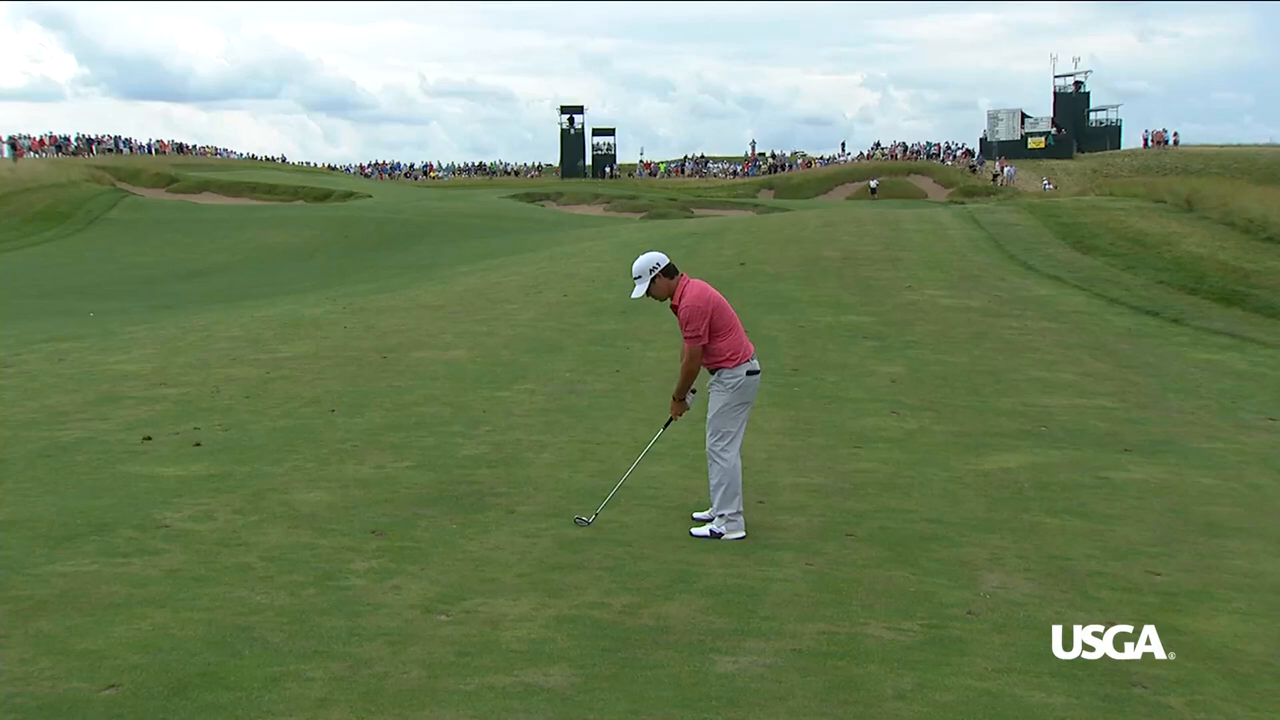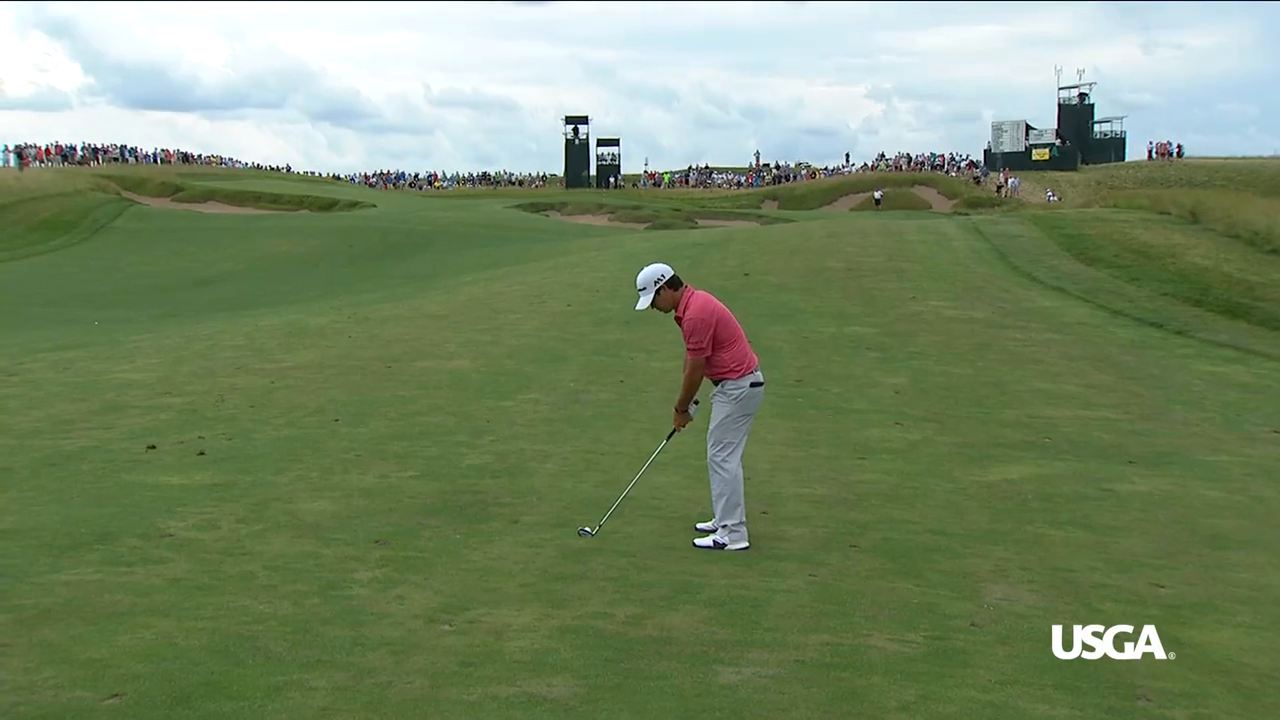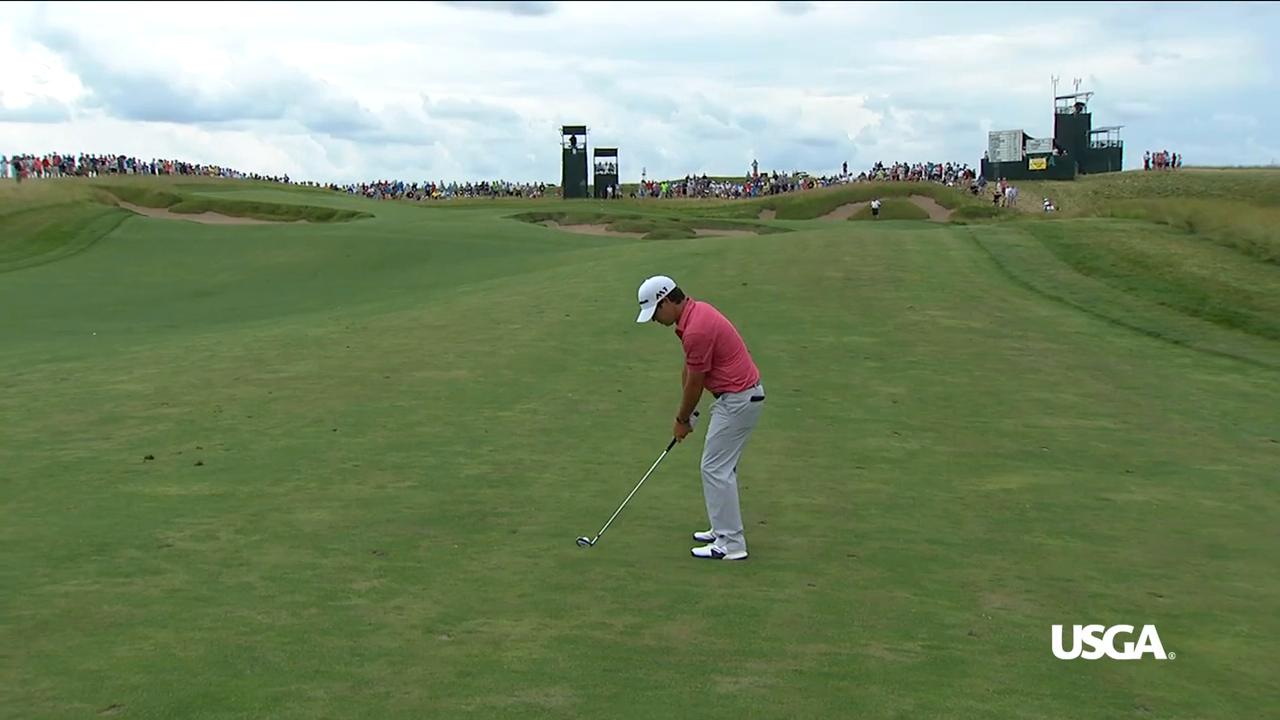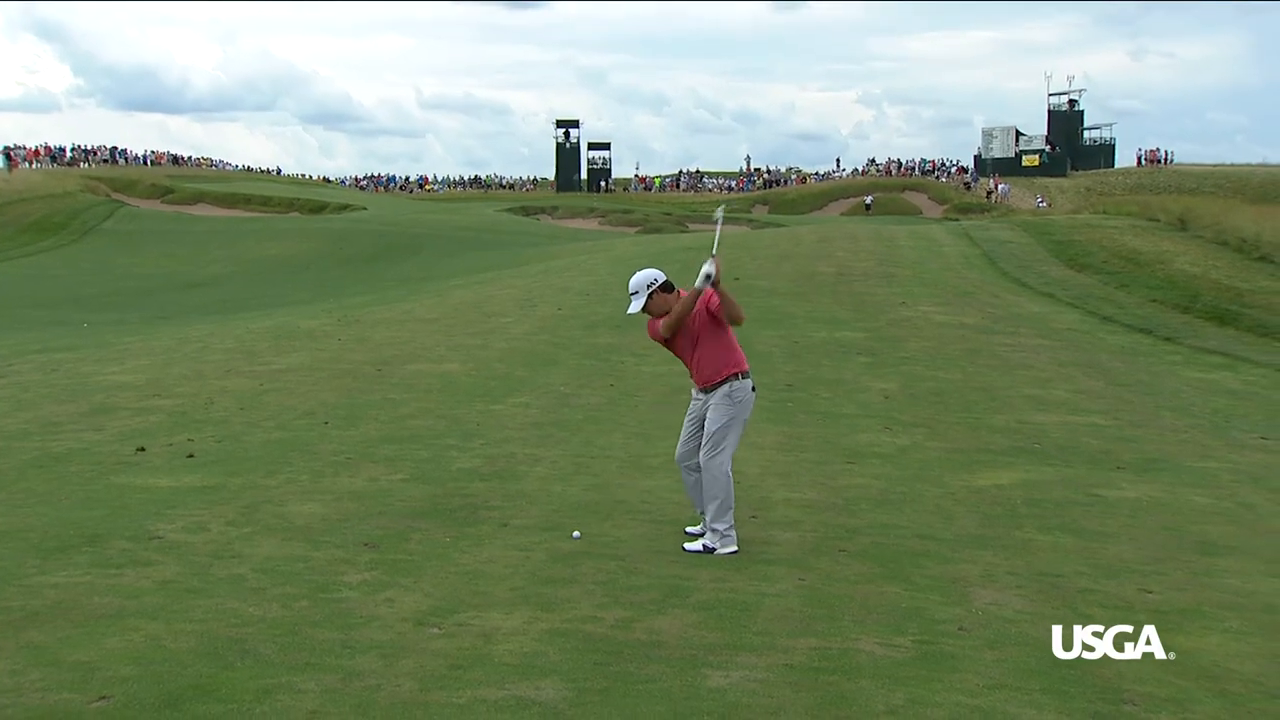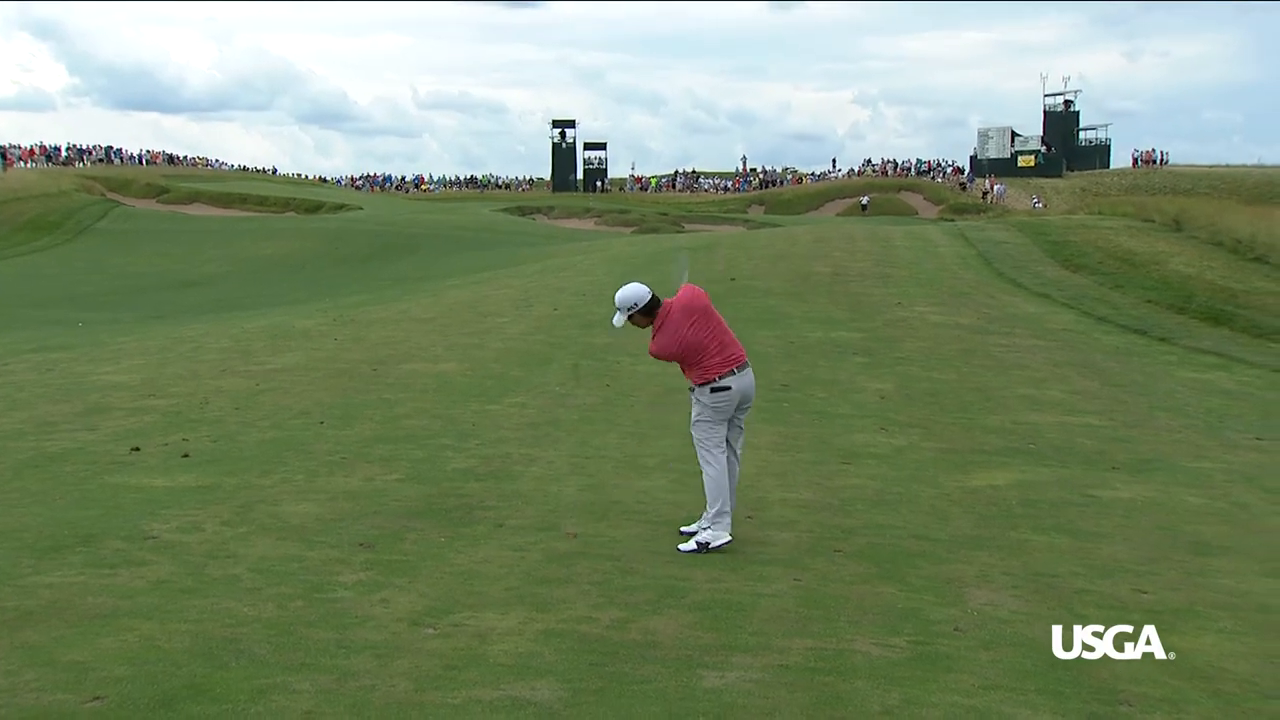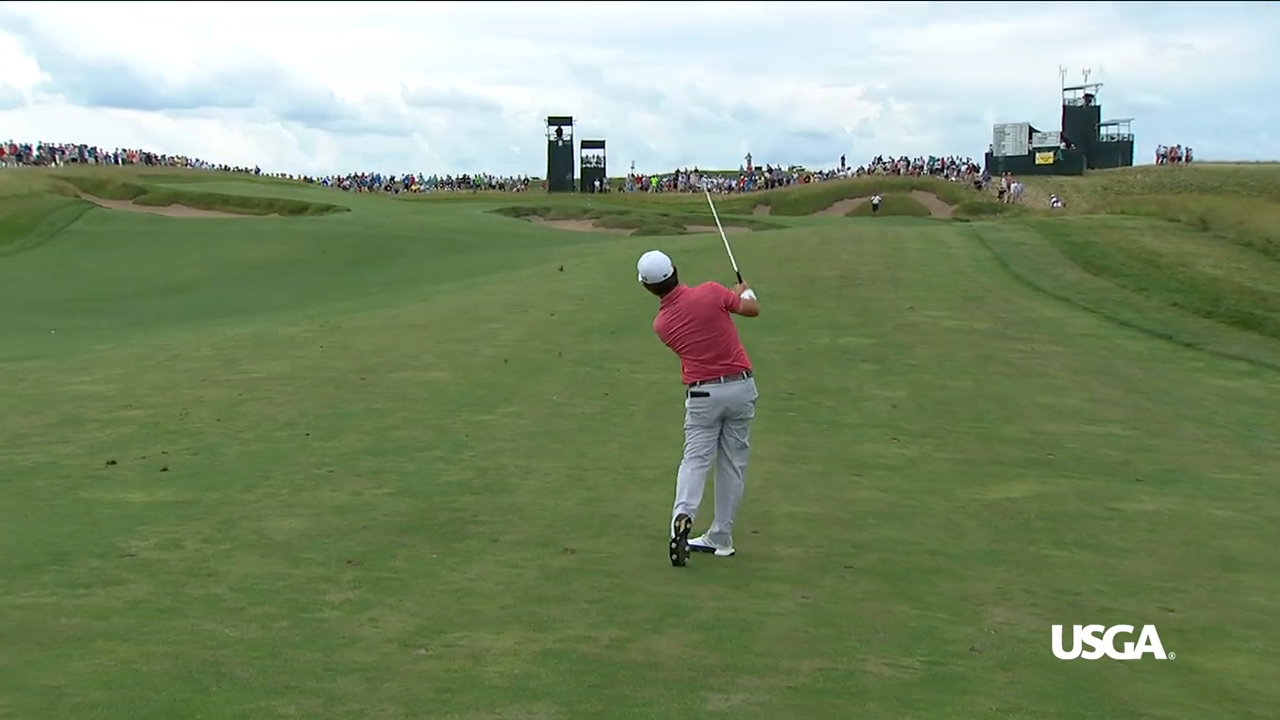
dt=0.5s
person 1, frame 1
left shoulder: (692, 302)
right shoulder: (690, 290)
left elbow: (693, 359)
right elbow: (688, 349)
left wrist: (677, 398)
right wrist: (681, 392)
left hip: (734, 375)
right hip: (733, 372)
left knee: (721, 447)
right knee: (719, 444)
left ankle: (729, 523)
right ankle: (723, 509)
person 1, frame 2
left shoulder: (696, 314)
right shoulder: (694, 301)
left elbow: (695, 370)
right elbow: (691, 359)
left wrist: (680, 409)
right wrist: (685, 403)
left hip: (738, 386)
right hip: (736, 383)
left knee: (723, 456)
right knee: (720, 453)
left ankle: (733, 533)
right ankle: (726, 519)
person 1, frame 3
left shoulder: (697, 330)
right shoulder: (695, 312)
left elbow: (695, 383)
right elbow: (689, 370)
left wrist: (681, 419)
right wrist: (684, 413)
left hip: (738, 399)
right hip: (737, 395)
left knee: (715, 468)
right knee: (719, 465)
left ankle: (731, 543)
right ankle: (724, 529)
person 1, frame 4
left shoulder: (706, 297)
right shoulder: (655, 326)
left elbow: (737, 318)
right elbow: (673, 323)
left wrist: (715, 283)
right wrist: (699, 285)
left hip: (732, 391)
right hip: (703, 394)
left knee: (713, 462)
right knee: (687, 459)
left ankle: (722, 538)
right ankle: (711, 522)
person 1, frame 5
left shoulder: (658, 345)
right shoulder: (689, 295)
left hip: (713, 390)
right hip: (743, 377)
left knee: (711, 456)
right knee: (729, 453)
left ankle: (717, 528)
right ankle: (715, 521)
person 1, frame 6
left shoulder: (661, 324)
right shoulder: (709, 292)
right elbow: (752, 308)
left wrist: (727, 298)
right wrist: (744, 293)
left hip: (704, 395)
right hip: (741, 387)
left knee: (695, 459)
right knee: (733, 465)
left ankle: (683, 515)
right ankle: (721, 537)
